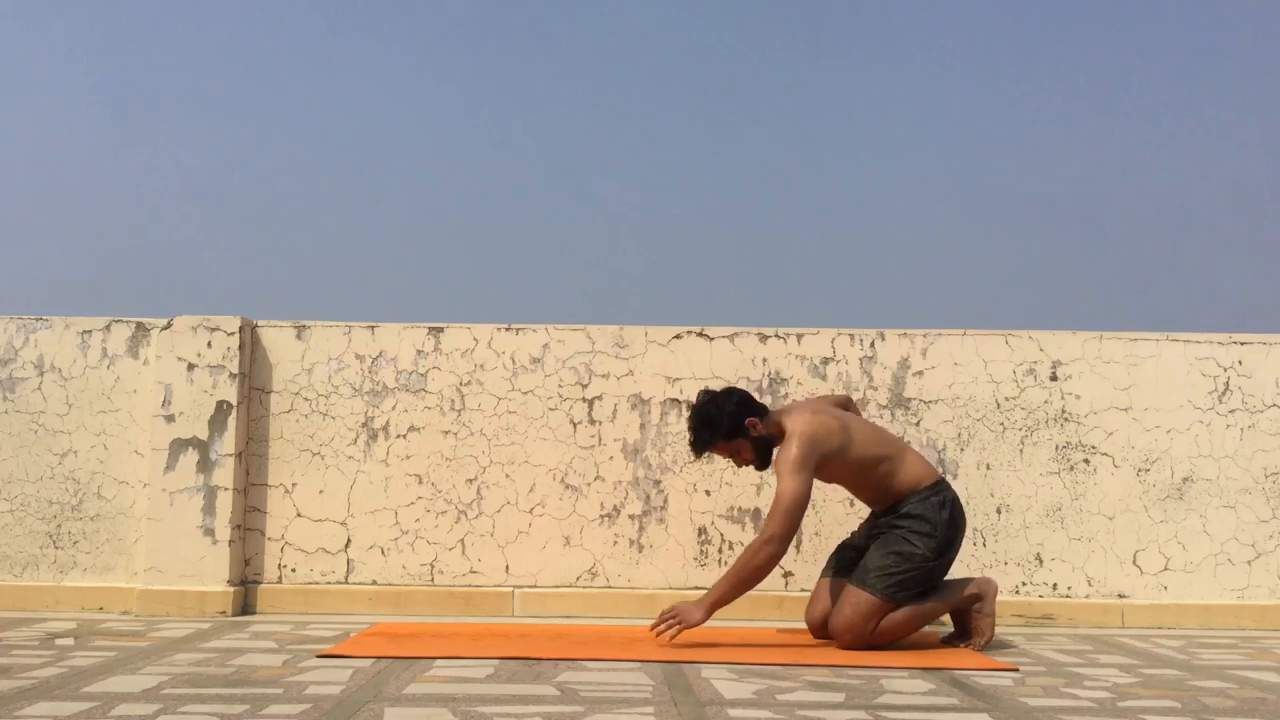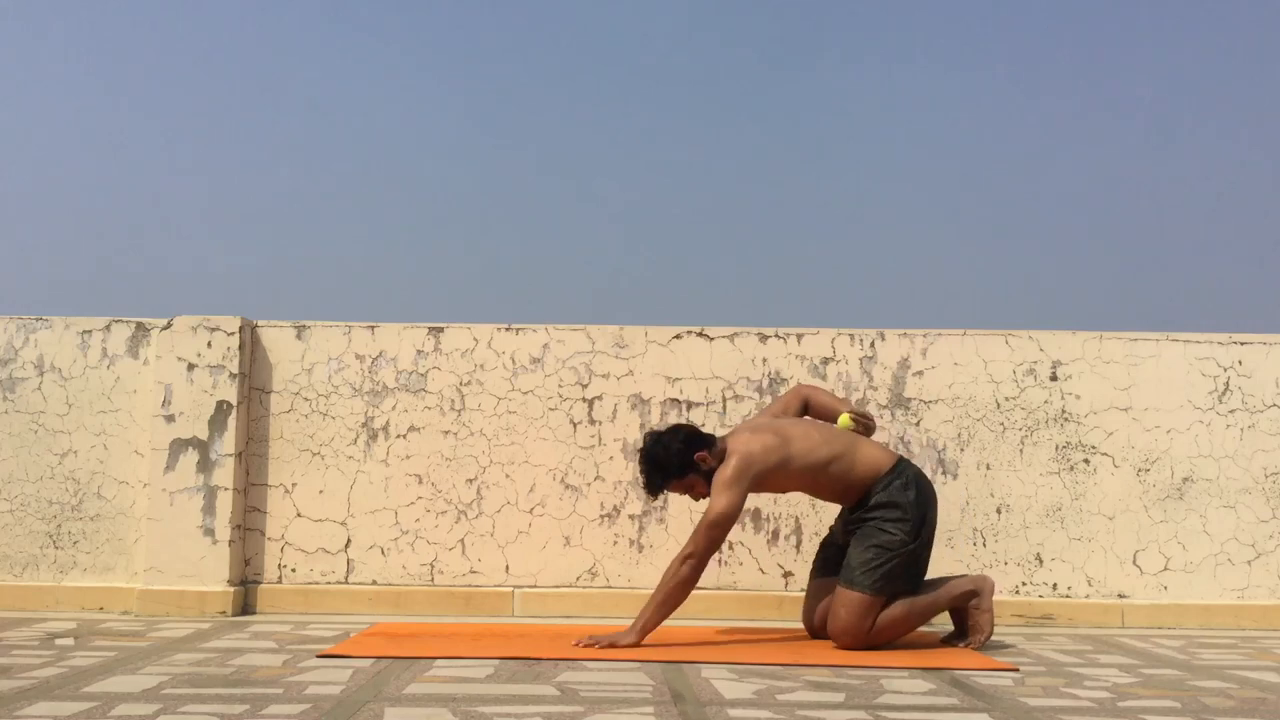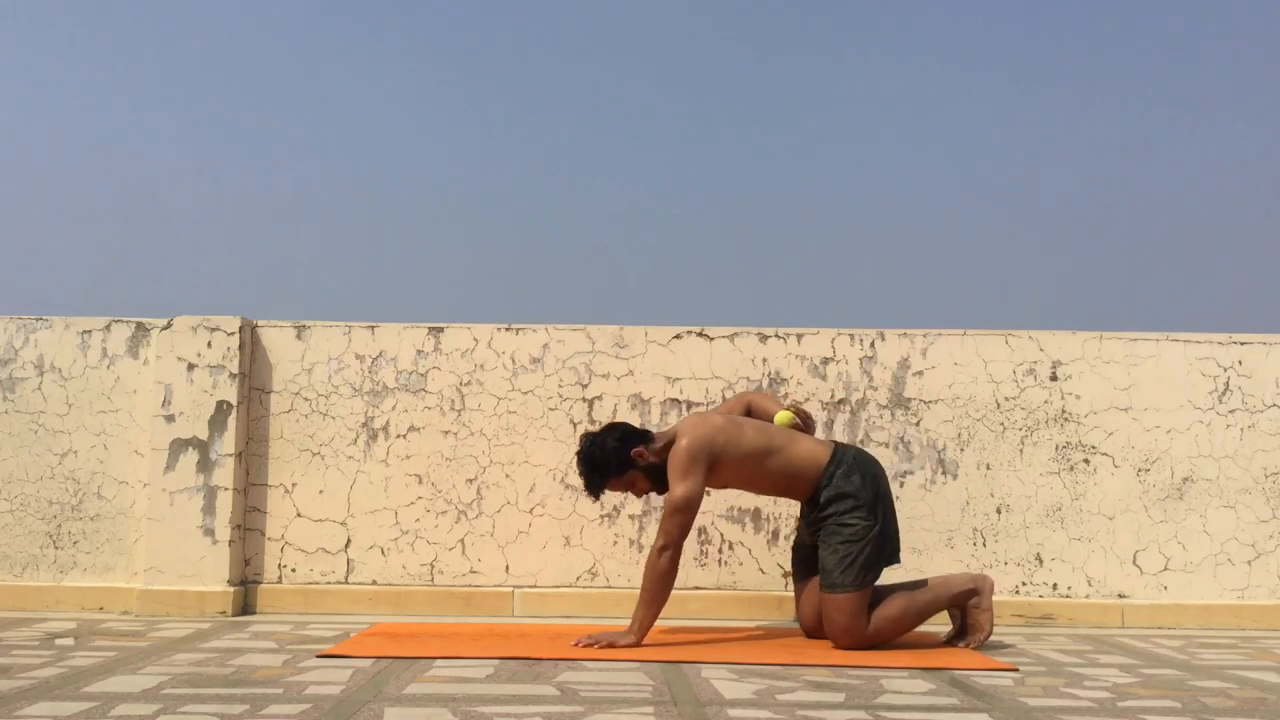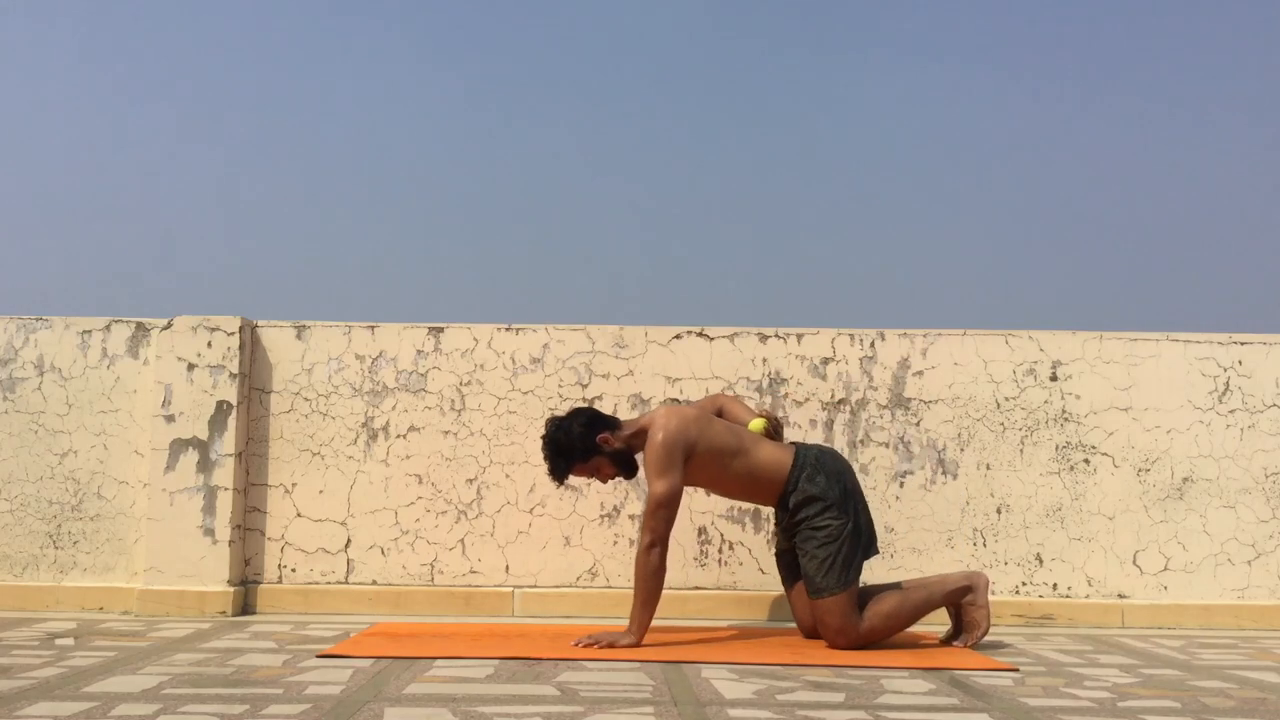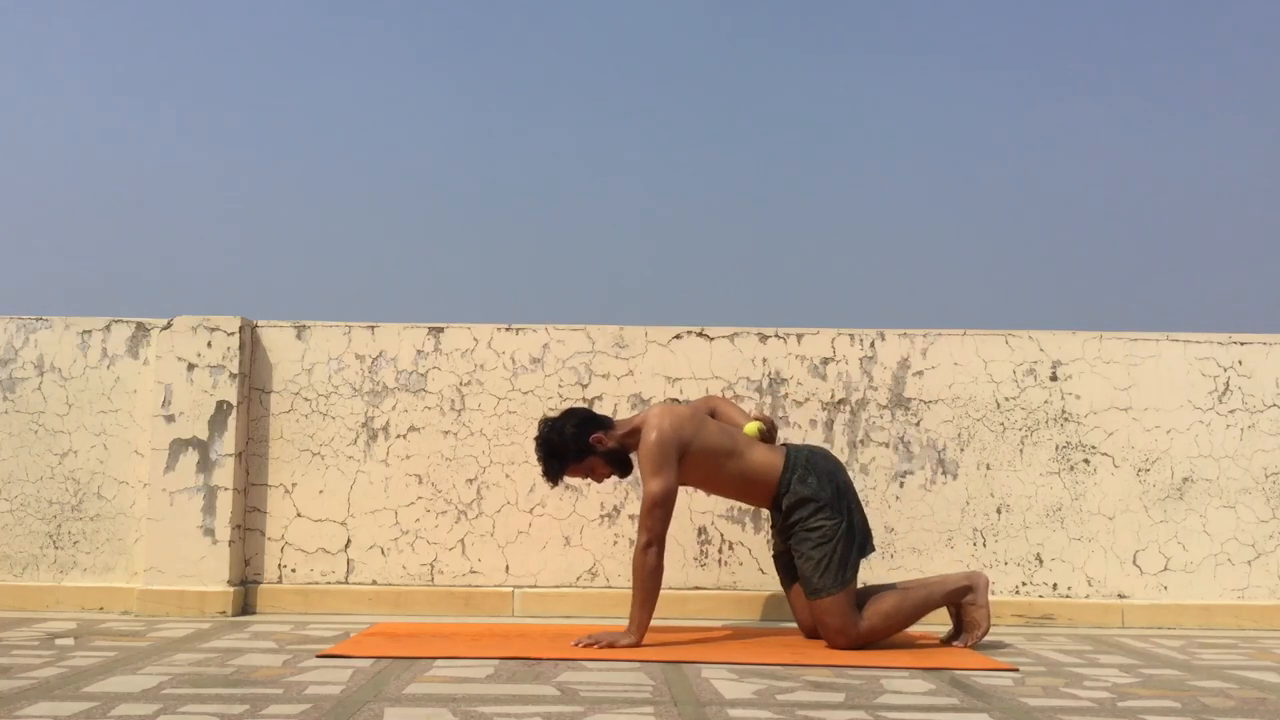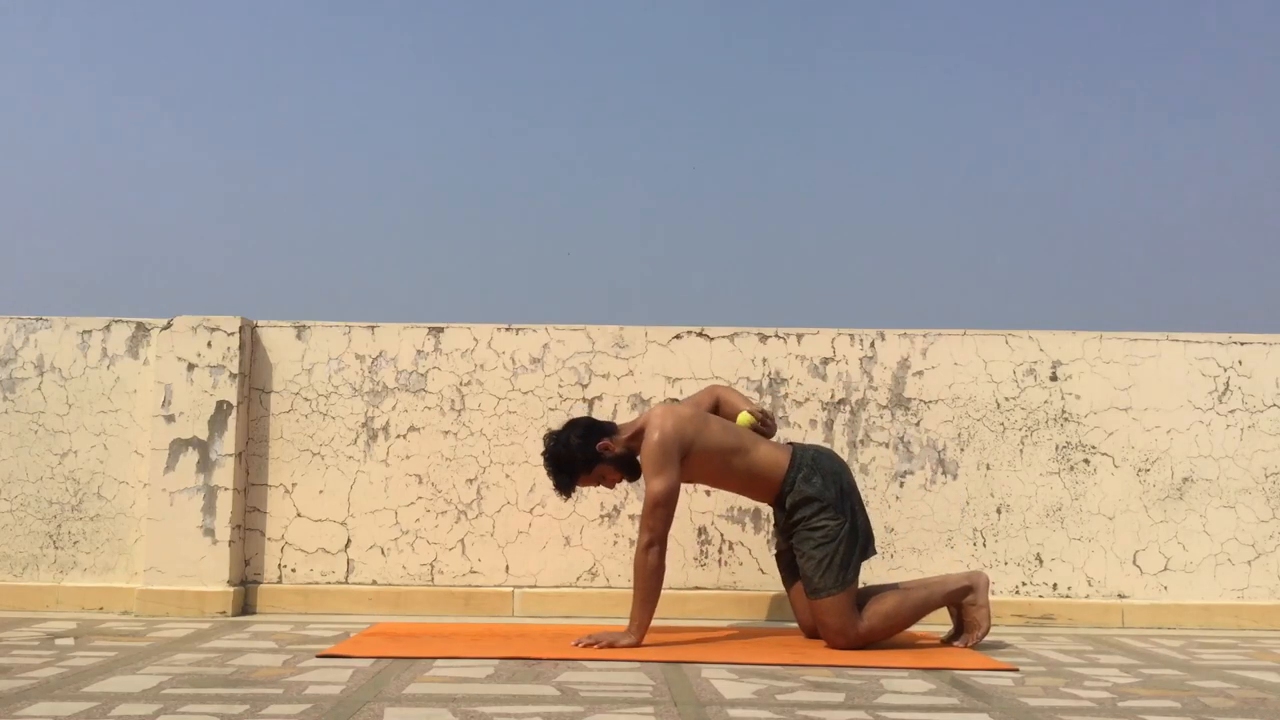
dt=0.3s
person 1, frame 1
left shoulder: (798, 443)
right shoulder: (795, 416)
left elbow: (771, 544)
right elbow: (843, 401)
left wrist: (705, 605)
left hip: (928, 514)
right hip: (889, 513)
left knee: (848, 632)
right knee: (819, 622)
left ankle: (967, 596)
right ankle: (934, 592)
person 1, frame 2
left shoulder: (738, 463)
right shoulder: (749, 435)
left elbow: (693, 559)
right elbow: (801, 393)
left wrist: (636, 632)
right wrist: (846, 413)
left hip: (899, 498)
right hip: (864, 500)
left knee: (849, 633)
right knee: (817, 625)
left ankle: (965, 590)
right ankle: (946, 593)
person 1, frame 3
left shoulder: (684, 450)
right shoulder: (691, 435)
left elbow: (666, 549)
right elbow: (748, 399)
left wrist: (635, 632)
right wrist: (785, 416)
left hip: (849, 487)
right hip: (822, 495)
left knee: (848, 634)
right knee: (814, 625)
left ankle: (966, 588)
right ankle: (951, 595)
person 1, frame 4
left shoulder: (662, 437)
right shoulder: (664, 426)
left elbow: (653, 543)
right elbow: (719, 401)
left wrist: (633, 633)
right wrist: (757, 424)
left hip: (818, 486)
right hip: (798, 495)
left knee: (845, 634)
right knee: (814, 624)
left ankle: (962, 587)
right ankle: (946, 591)
person 1, frame 5
left shoulder: (656, 437)
right shoulder: (658, 425)
left elbow: (650, 543)
right elbow: (712, 403)
left wrist: (633, 632)
right wrist: (750, 427)
left hip: (810, 488)
right hip: (794, 495)
left knee: (844, 634)
right knee: (815, 625)
left ankle: (961, 586)
right ankle: (945, 590)
person 1, frame 6
left shoulder: (657, 439)
right shoulder: (662, 426)
left elbow: (651, 543)
right elbow: (715, 392)
left wrist: (634, 633)
right wrist: (749, 411)
left hip: (815, 487)
right hip: (798, 495)
left knee: (845, 634)
right knee: (814, 624)
left ankle: (963, 586)
right ankle: (945, 589)
